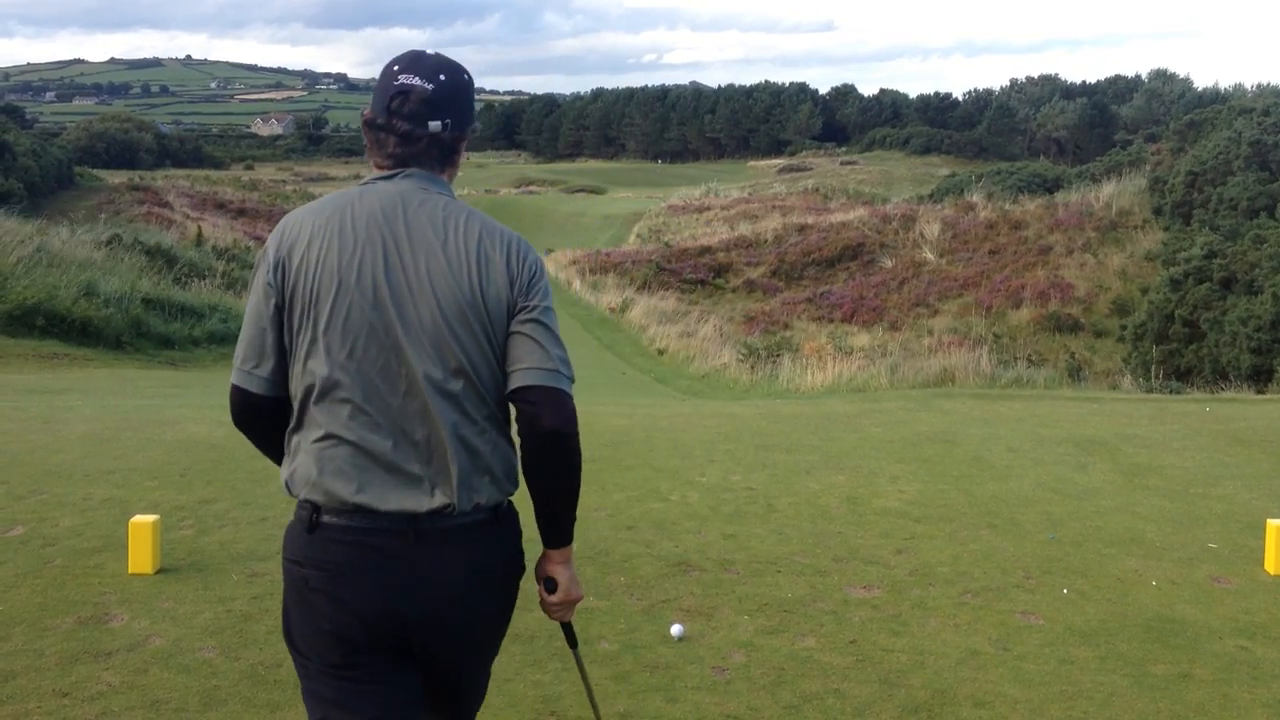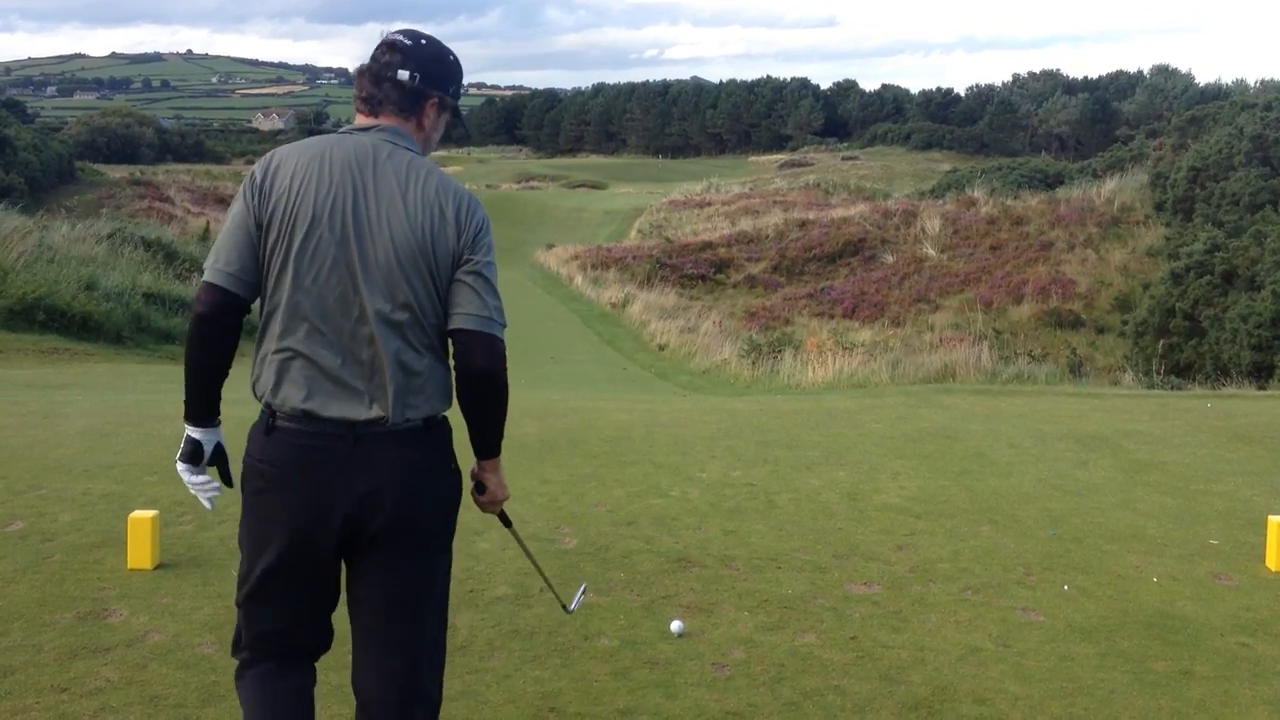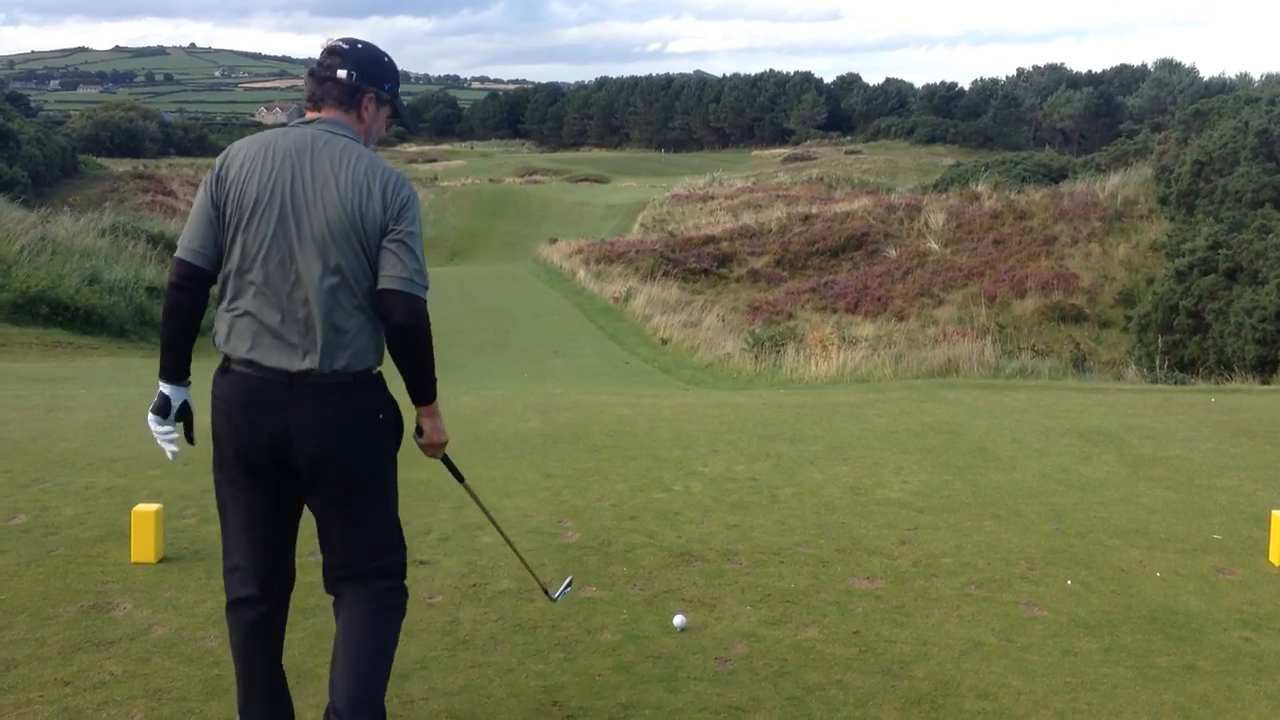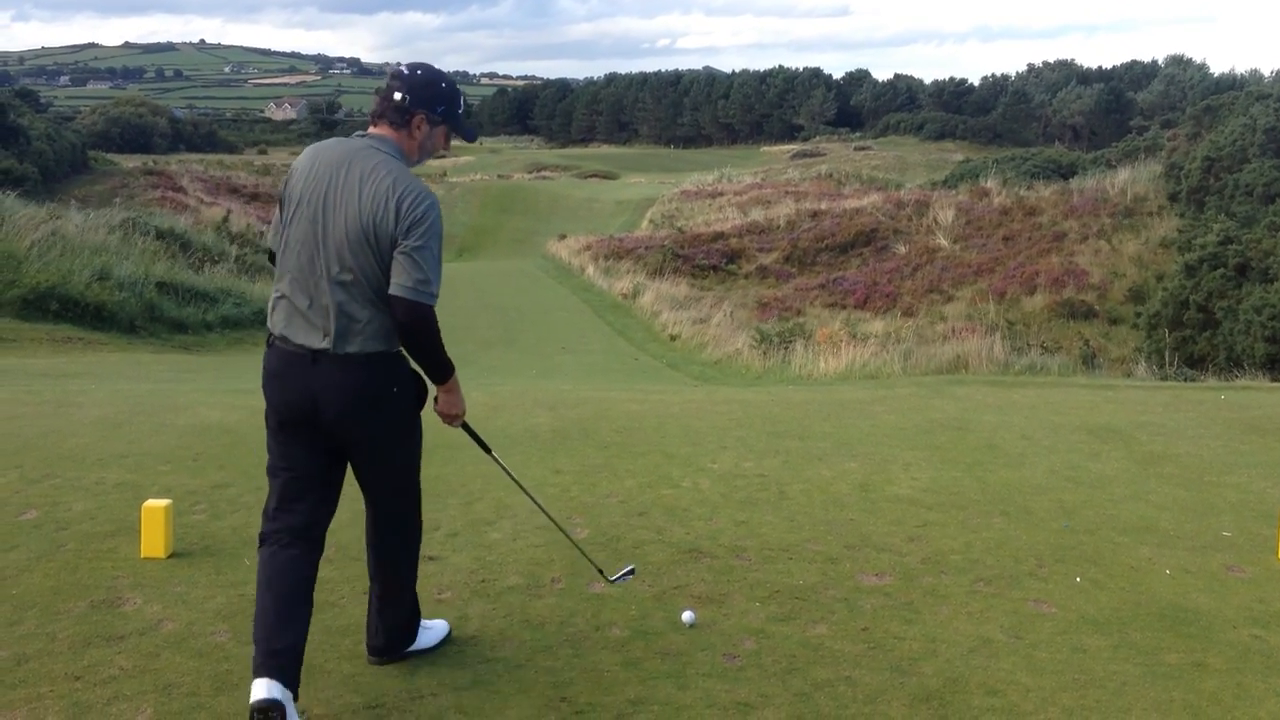
dt=0.5s
person 1, frame 1
left shoulder: (298, 235)
right shoulder: (506, 252)
left elbow: (251, 404)
right elbow: (548, 420)
right wrist: (558, 549)
left hip: (339, 558)
right hip: (471, 554)
person 1, frame 2
left shoulder: (277, 171)
right shoulder: (456, 204)
left elbow: (215, 310)
right elbow: (480, 354)
left wrist: (200, 424)
right wrist: (488, 457)
left hip: (292, 454)
right hip: (407, 465)
left knee: (272, 659)
person 1, frame 3
left shoulder: (237, 160)
right shoulder: (386, 184)
left elbow: (186, 280)
right elbow: (405, 313)
left wrist: (172, 381)
right wrist: (427, 407)
left hip: (245, 397)
right hip: (343, 407)
left knee: (253, 584)
right knee: (369, 580)
person 1, frame 4
left shoulder: (310, 160)
right shoulder: (413, 198)
right elbow: (410, 312)
right wrist: (444, 381)
left hip: (287, 365)
right hip: (365, 376)
left knee: (290, 520)
right knee: (393, 510)
right ankle: (392, 634)
